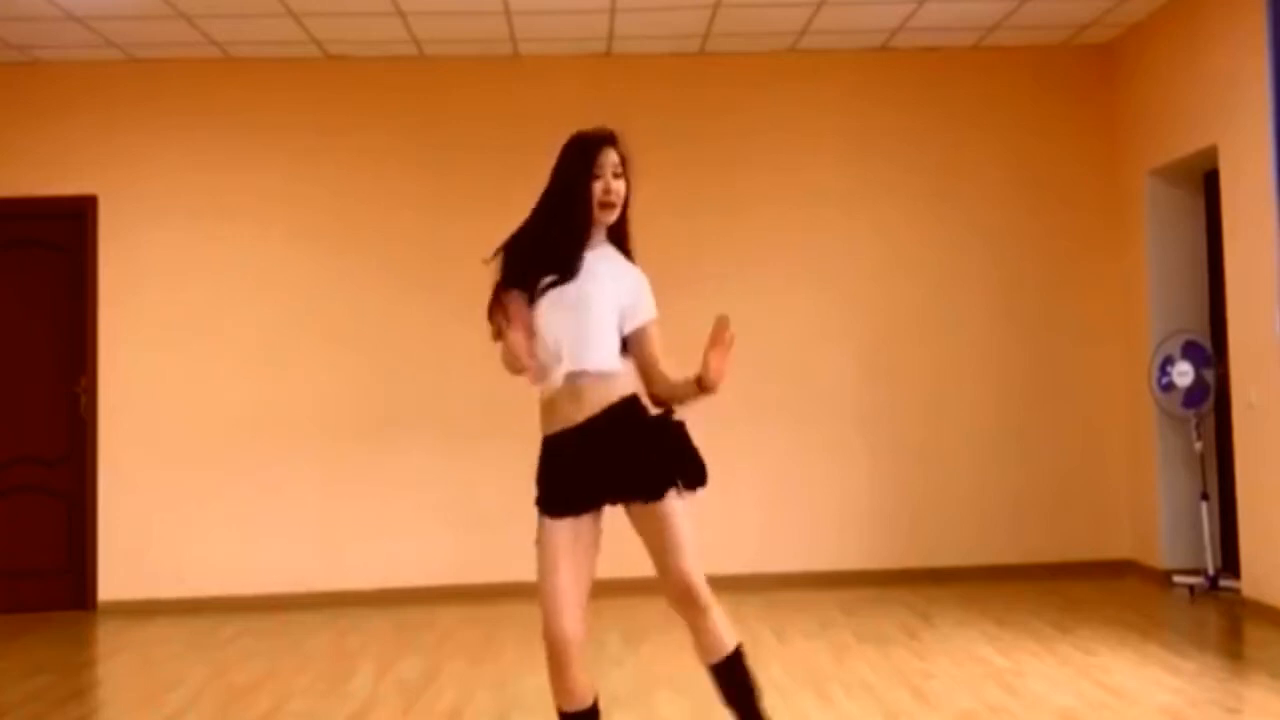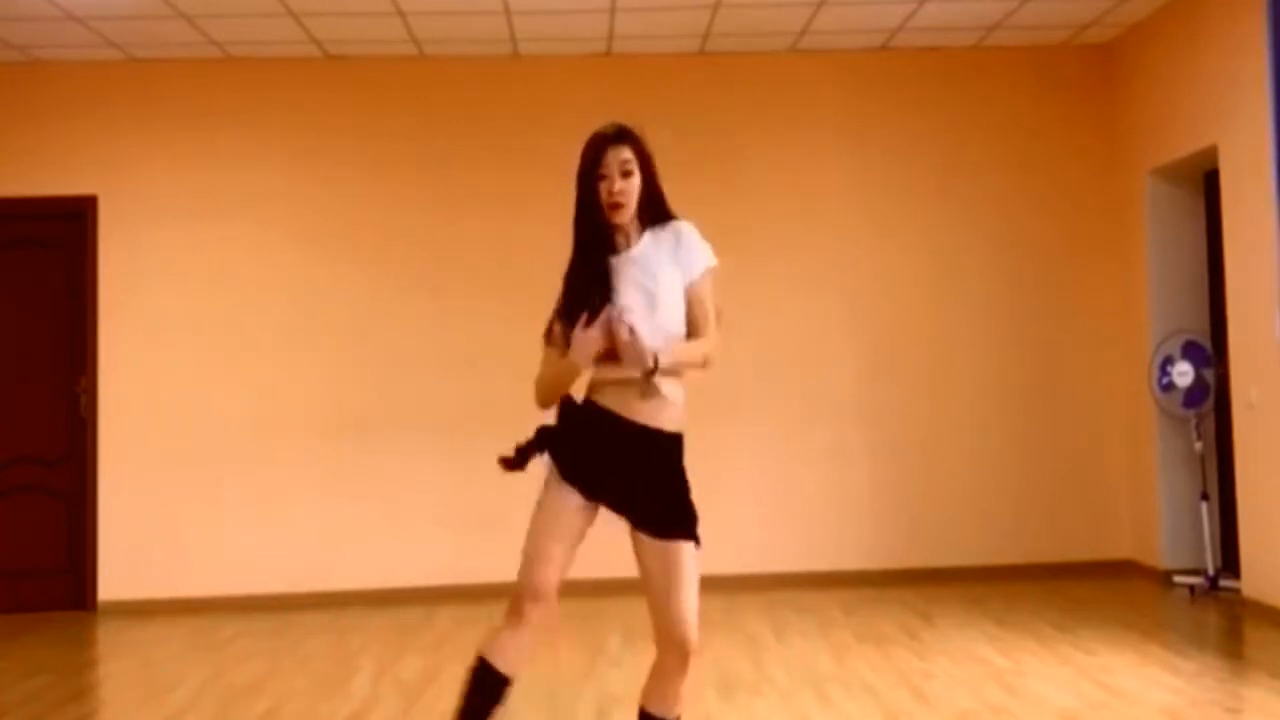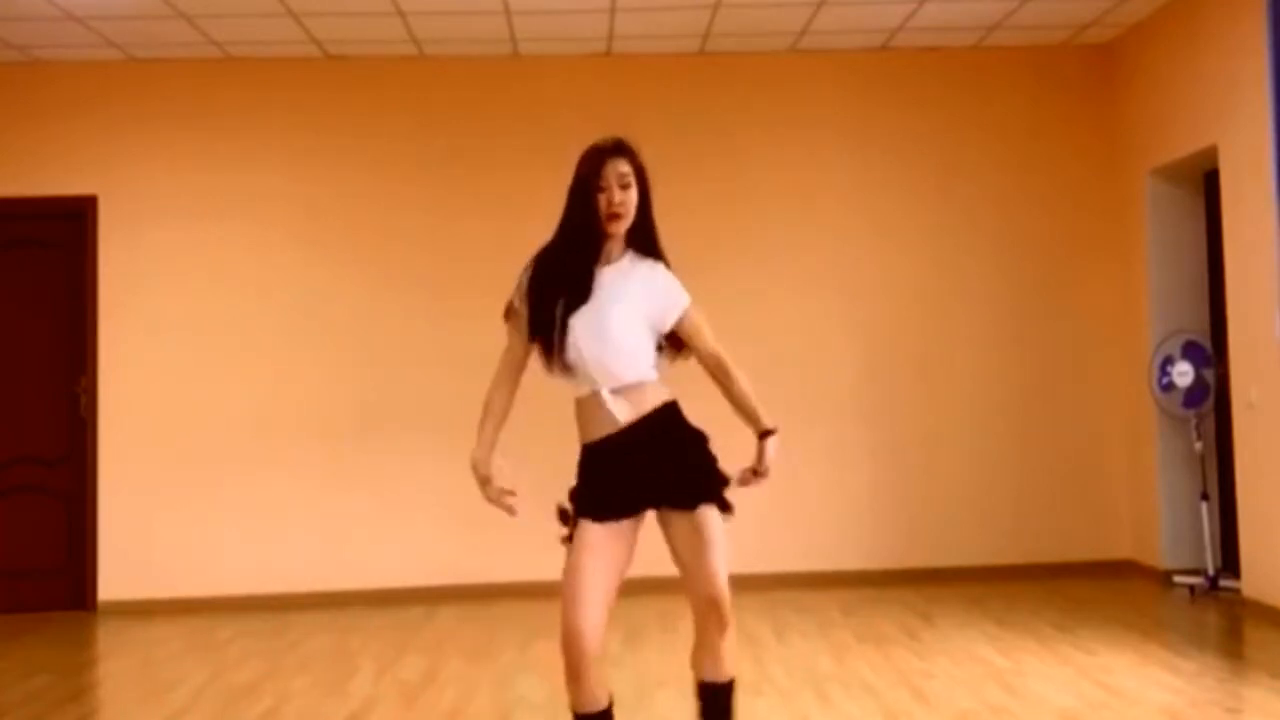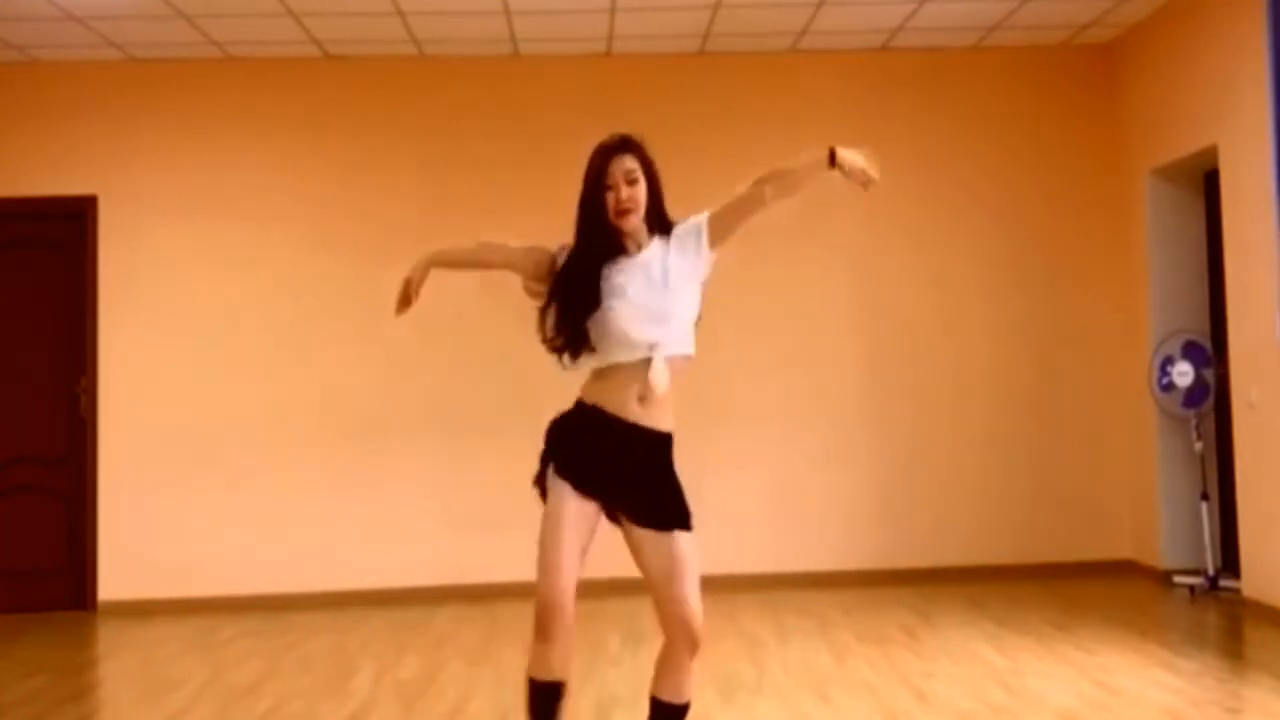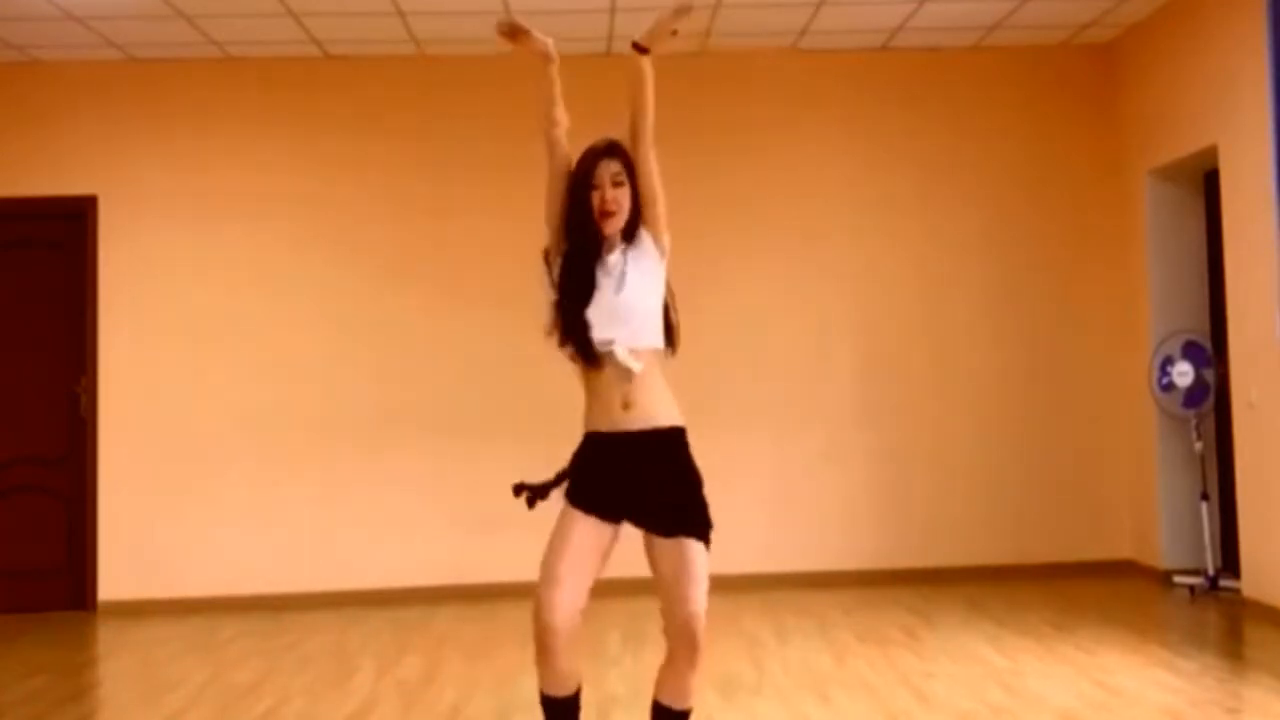
dt=1s
person 1, frame 1
left shoulder: (626, 279)
right shoulder: (532, 256)
left elbow: (658, 388)
right elbow: (506, 348)
left wrist: (700, 384)
right wrist: (517, 359)
left hip: (627, 435)
right hip: (562, 456)
left knee: (690, 592)
right knee: (562, 641)
person 1, frame 2
left shoulder: (680, 242)
right shoulder: (590, 274)
left elbow: (708, 344)
right elbow: (545, 390)
left wrist: (650, 359)
right wrist: (584, 351)
left hip: (658, 454)
right hip: (591, 439)
left knee: (680, 642)
right knee: (530, 598)
person 1, frame 3
left shoulder: (654, 281)
right shoulder: (550, 272)
left elbow: (714, 359)
right elbow: (511, 365)
left wrist: (765, 430)
right wrist: (482, 453)
left hip: (667, 445)
right hip: (603, 465)
left knee: (714, 609)
right knee: (579, 645)
person 1, frame 4
left shoulder: (689, 245)
right shoulder: (578, 264)
left elbow: (762, 190)
right elbow: (503, 253)
left wrist: (832, 158)
right wrist: (431, 260)
left hip: (651, 458)
right hip: (587, 441)
left knee: (686, 629)
right knee: (554, 612)
person 1, frame 5
left shoulder: (649, 252)
right shoulder: (568, 260)
left elbow: (644, 143)
right elbow: (556, 153)
right wrist: (545, 64)
left hip: (662, 456)
right hip: (599, 463)
left knee: (689, 635)
right knee: (551, 628)
